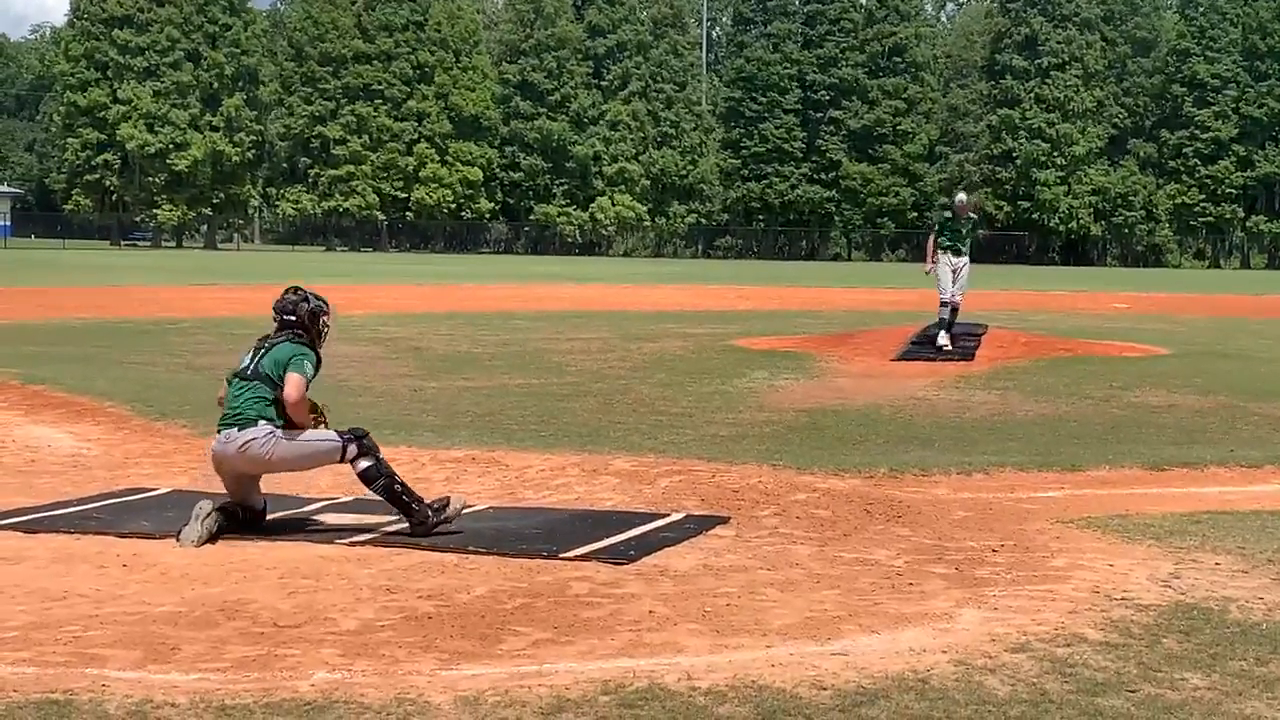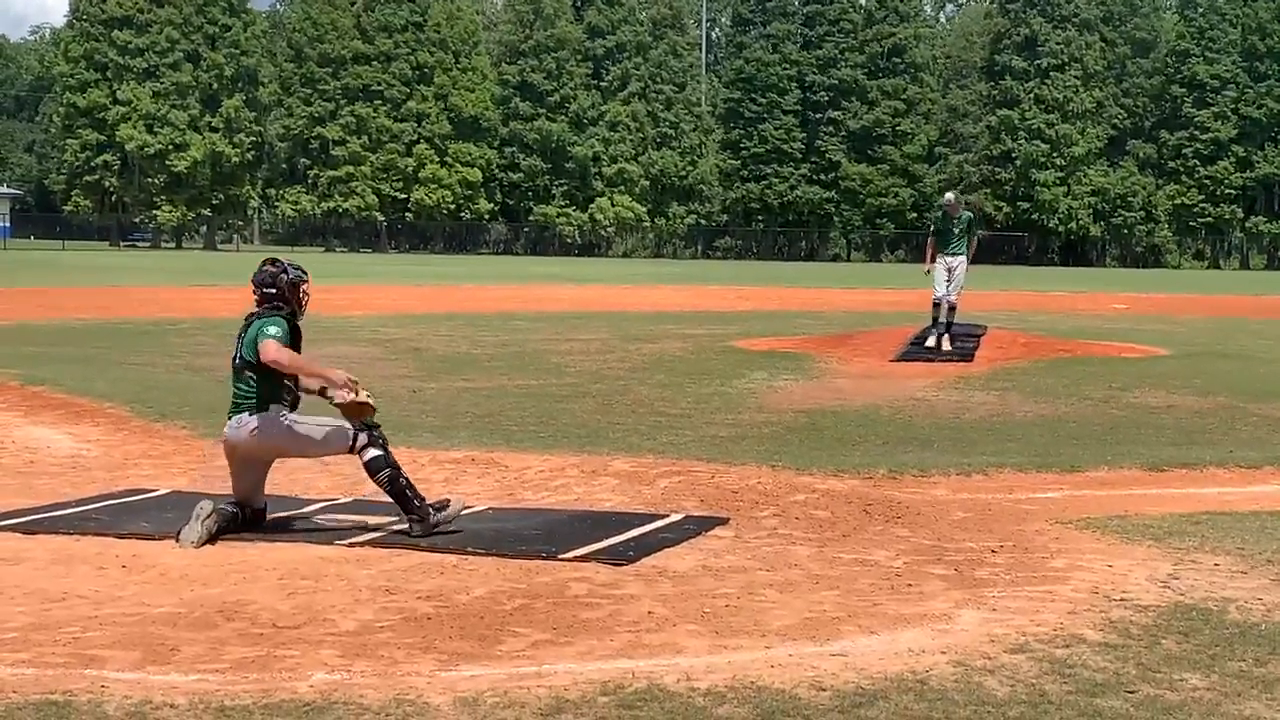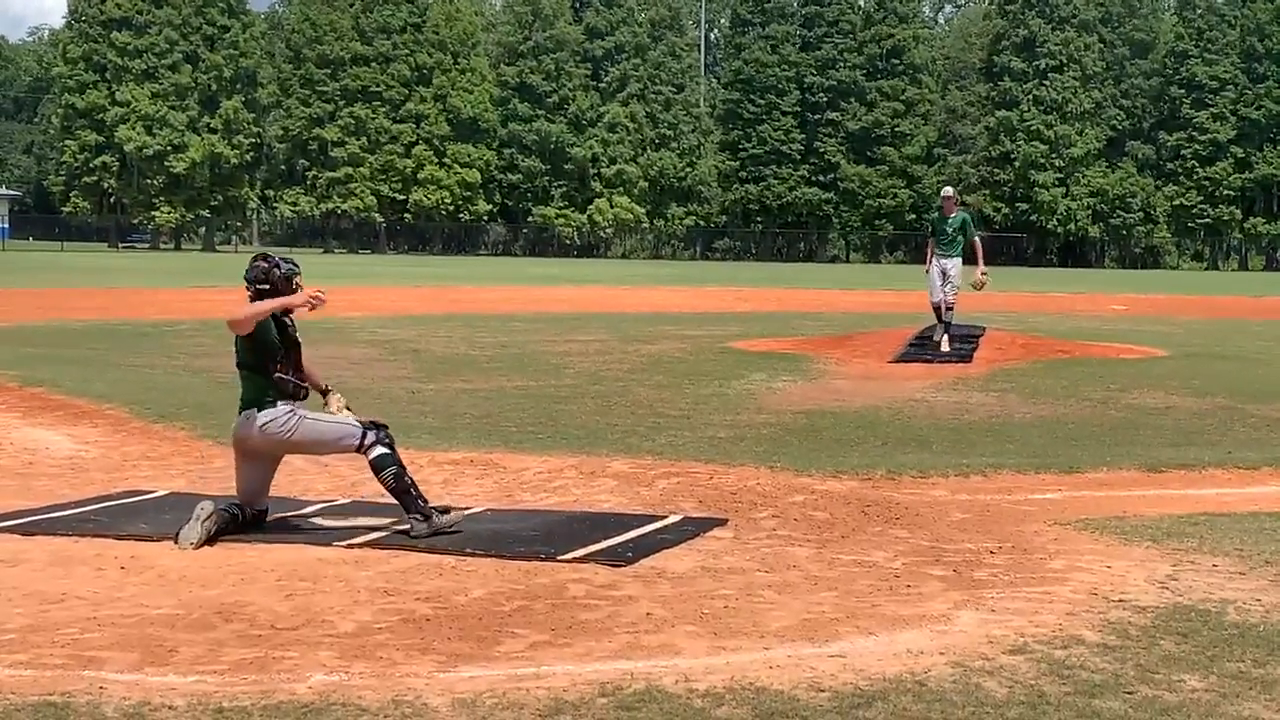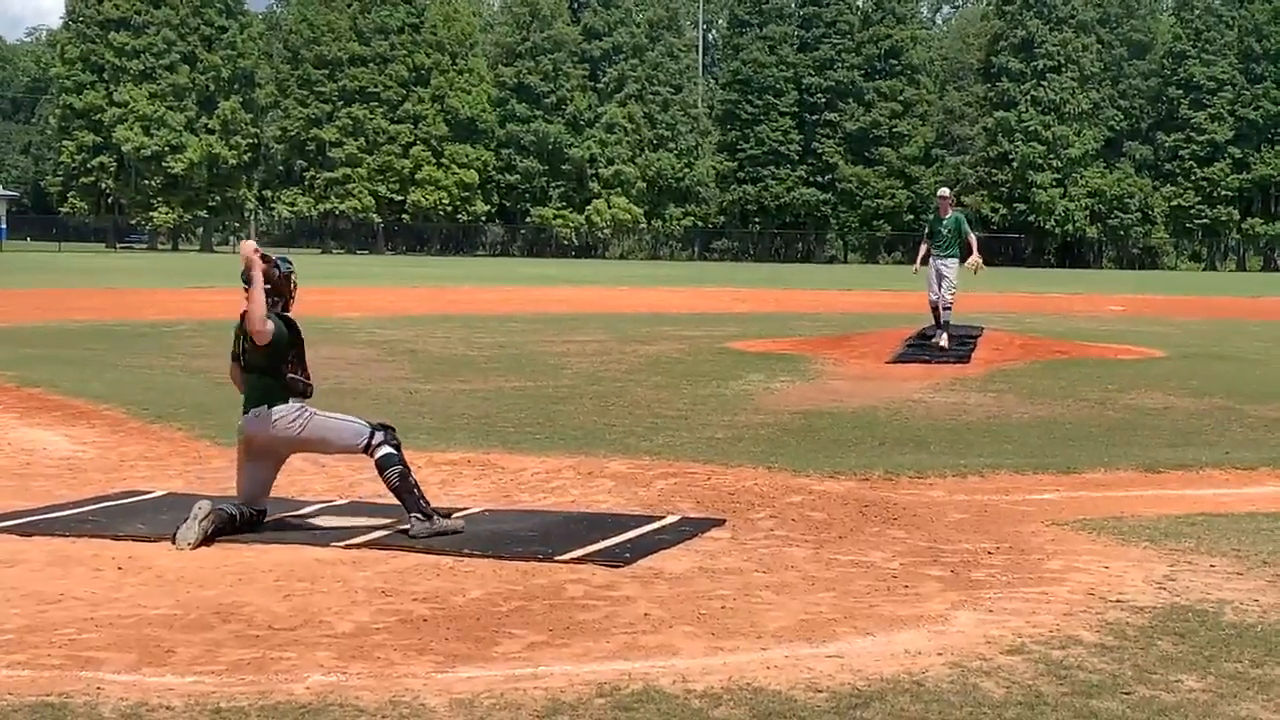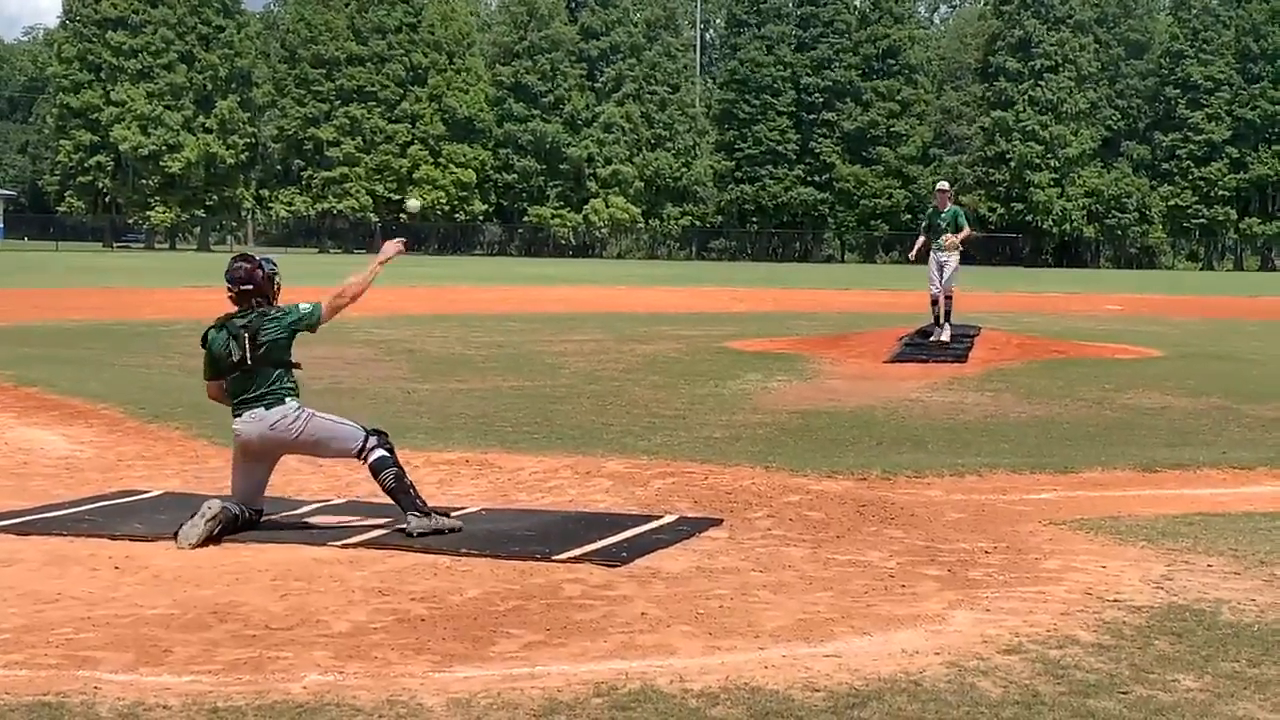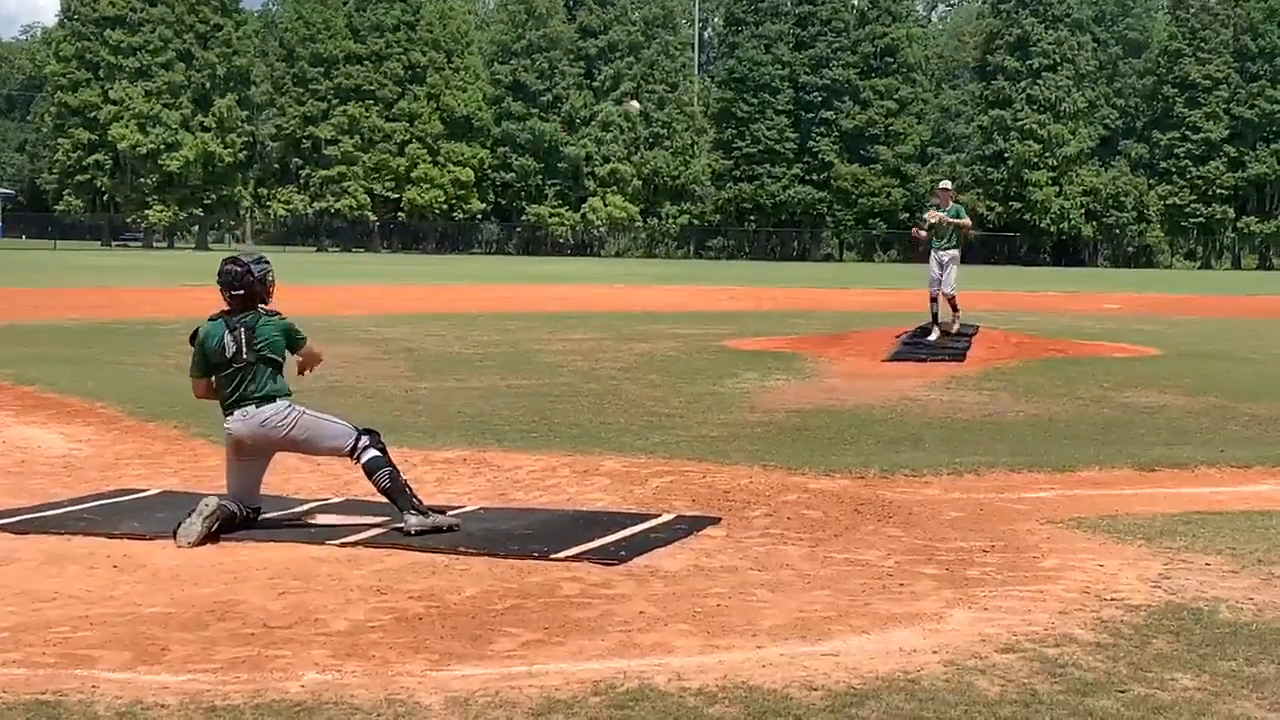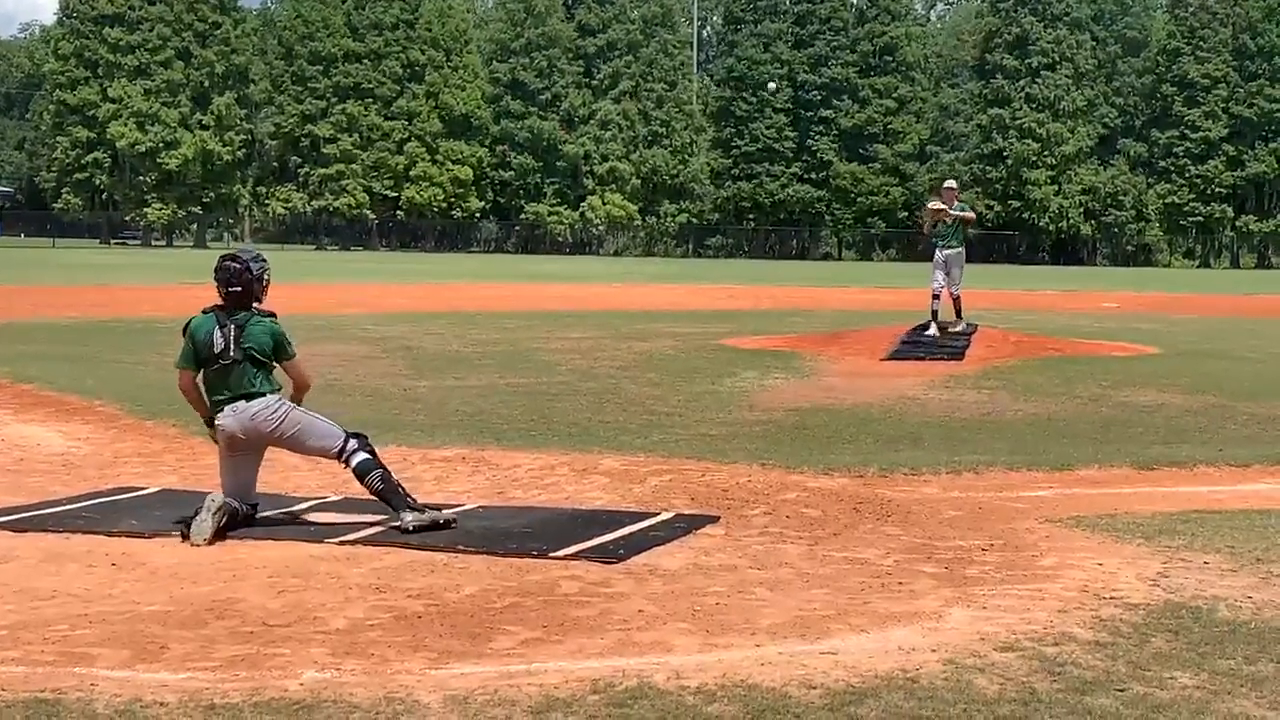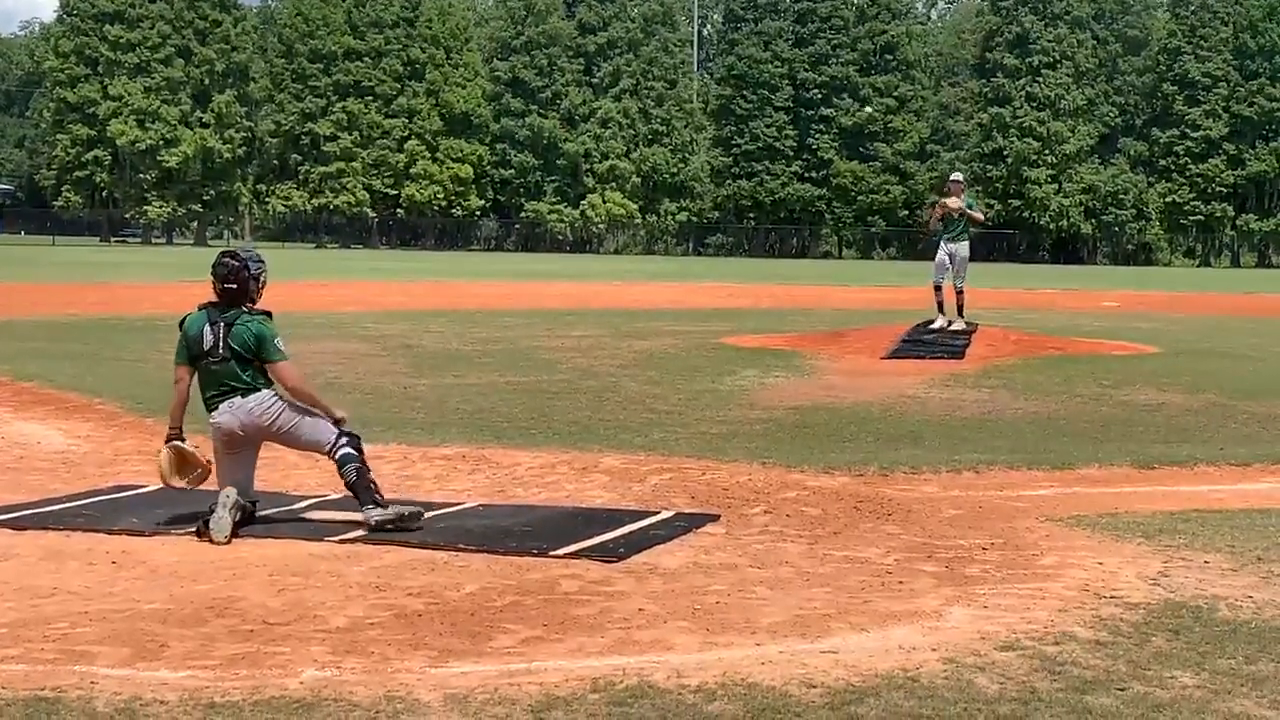
dt=0.2s
person 1, frame 1
left shoulder: (263, 348)
right shoulder: (300, 350)
left elbow: (222, 397)
right elbow: (293, 397)
right wrist: (304, 425)
left hip: (222, 447)
right hip: (257, 440)
left knee: (251, 512)
right knee: (357, 444)
left ankle: (214, 518)
right ankle: (420, 516)
person 1, frame 2
left shoulder: (258, 323)
right shoulder: (276, 324)
right elbow: (272, 356)
left wrist: (326, 389)
right wrist: (328, 374)
left hip: (235, 433)
right hip: (269, 424)
left knee: (250, 512)
right knee: (367, 436)
left ankle: (215, 518)
right ankle: (419, 515)
person 1, frame 3
left shoulder: (275, 322)
right shoulder: (261, 322)
left elbow: (295, 364)
right elbow: (235, 318)
left wrist: (326, 391)
right wrist: (290, 301)
left hip: (248, 429)
right hip: (277, 420)
left knee: (251, 511)
right knee: (374, 436)
left ankle: (214, 519)
right ankle: (420, 515)
person 1, frame 4
left shoulder: (242, 329)
right shoulder: (275, 324)
left elbow: (237, 376)
right elbow: (259, 331)
right wrist: (256, 269)
left hip: (252, 426)
right hip: (290, 417)
left knee: (250, 511)
right knee: (381, 438)
left ankle: (212, 519)
right ankle: (421, 516)
person 1, frame 5
left shoulder: (214, 335)
right shoulder: (281, 318)
left elbow: (214, 393)
right elbow: (342, 297)
right wrist: (381, 259)
left hip: (245, 428)
right hip: (287, 417)
left knee: (247, 511)
right knee: (373, 442)
left ankle: (215, 519)
right ankle: (417, 514)
person 1, frame 6
left shoulder: (206, 332)
right shoulder: (275, 324)
left elbow: (200, 390)
right elbow: (314, 357)
right wrist: (304, 362)
left hip: (237, 427)
right hip: (279, 415)
left knee: (245, 509)
right knee: (366, 442)
left ankle: (217, 514)
right ankle: (414, 513)
person 1, frame 7
left shoulder: (197, 326)
right shoulder: (267, 327)
left elbow: (186, 385)
right elbow: (302, 381)
left wrist: (209, 419)
right wrist: (295, 402)
left hip: (228, 422)
right hip: (269, 410)
left knee: (241, 508)
right knee: (353, 446)
left ankle: (219, 509)
right ankle: (408, 511)
person 1, frame 8
left shoulder: (192, 323)
right shoulder: (259, 324)
left elbow: (180, 382)
right elbow: (290, 381)
left wrist: (174, 431)
right wrist: (329, 412)
left hip: (221, 419)
right hip: (267, 407)
left knee: (239, 504)
right knee: (345, 444)
left ankle: (229, 509)
right ankle: (377, 509)
